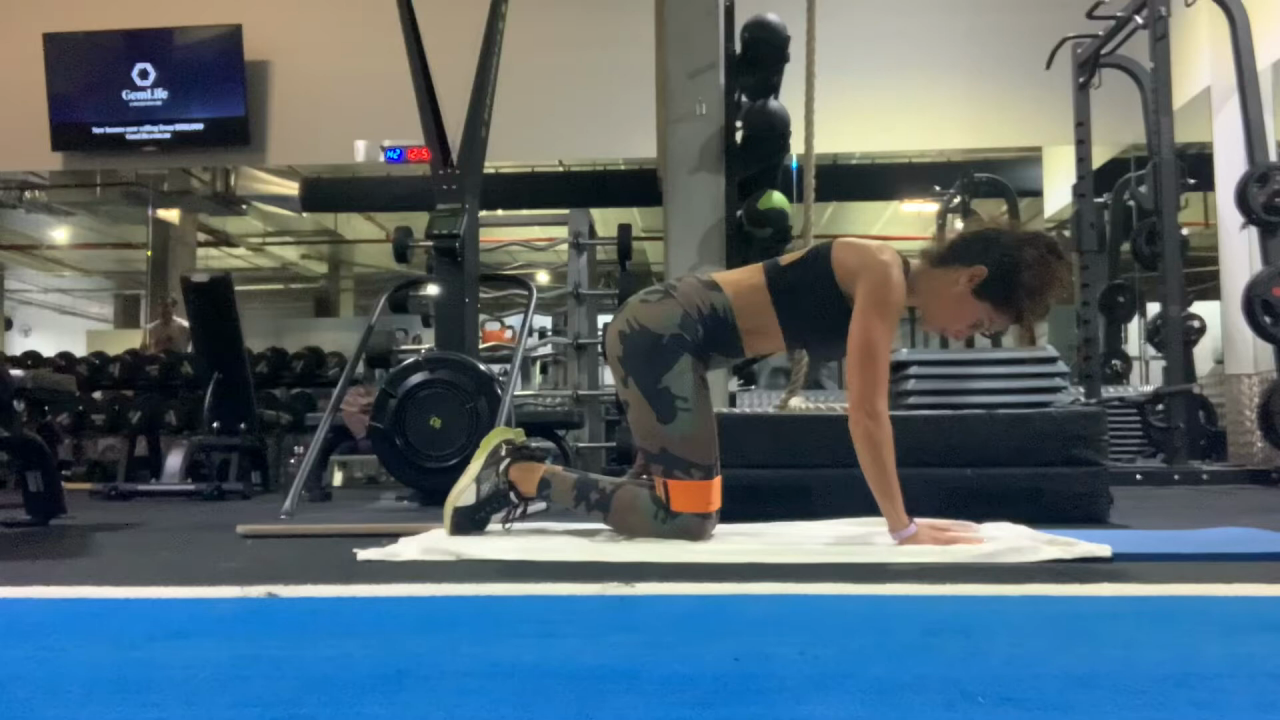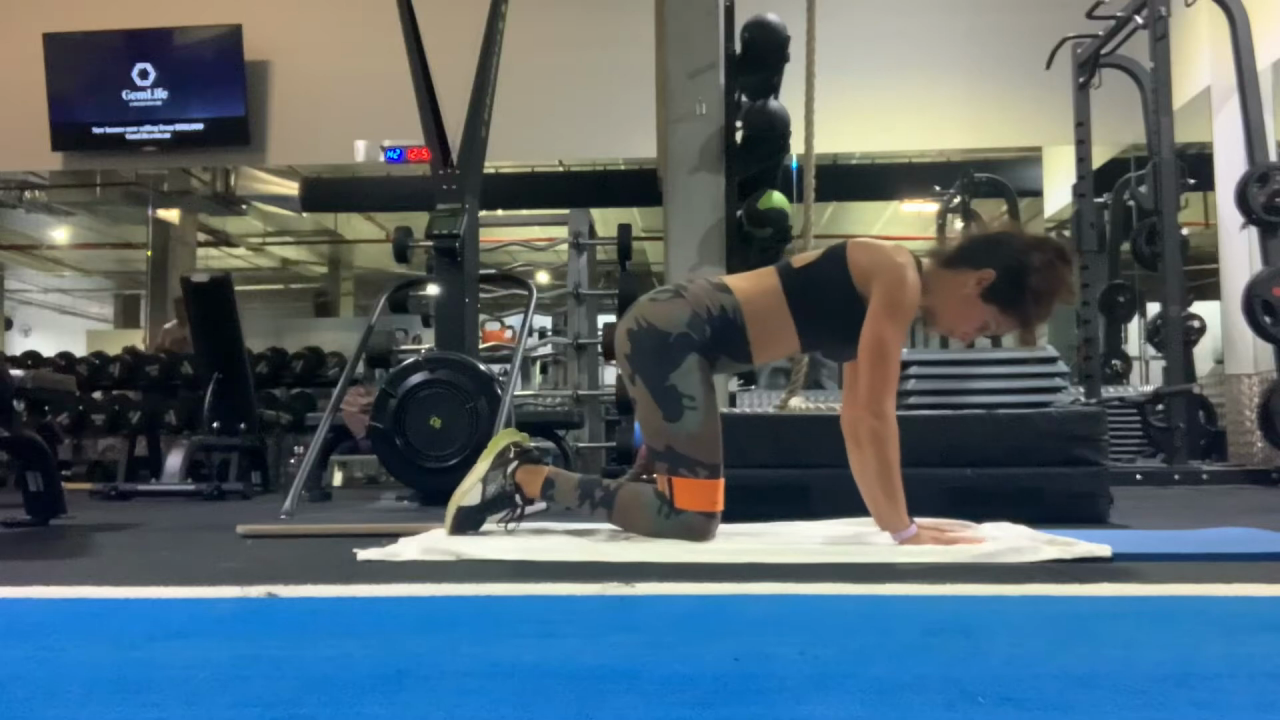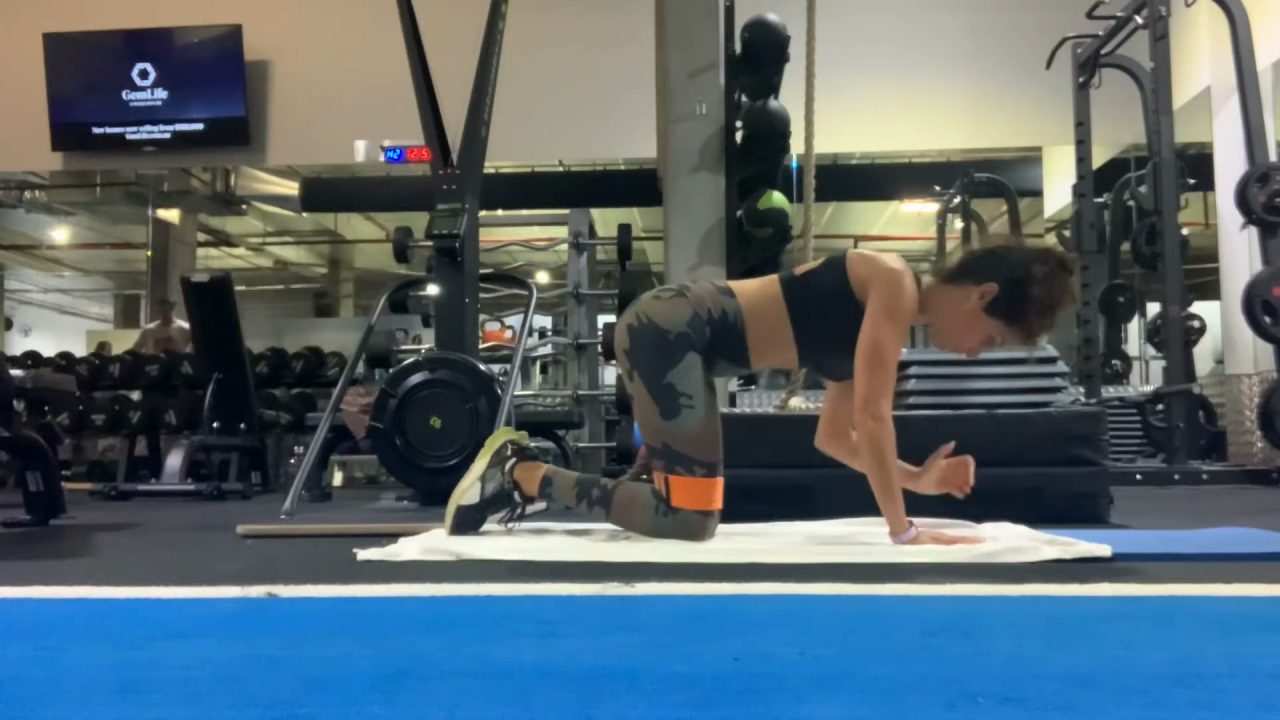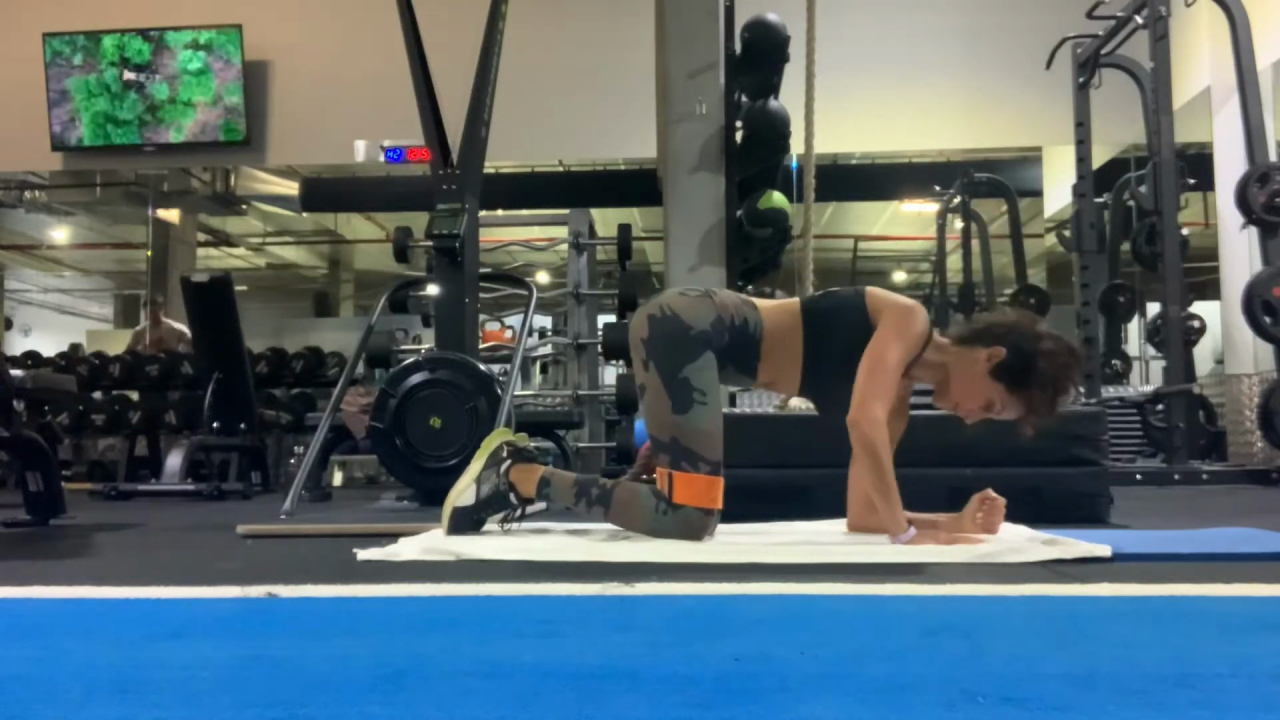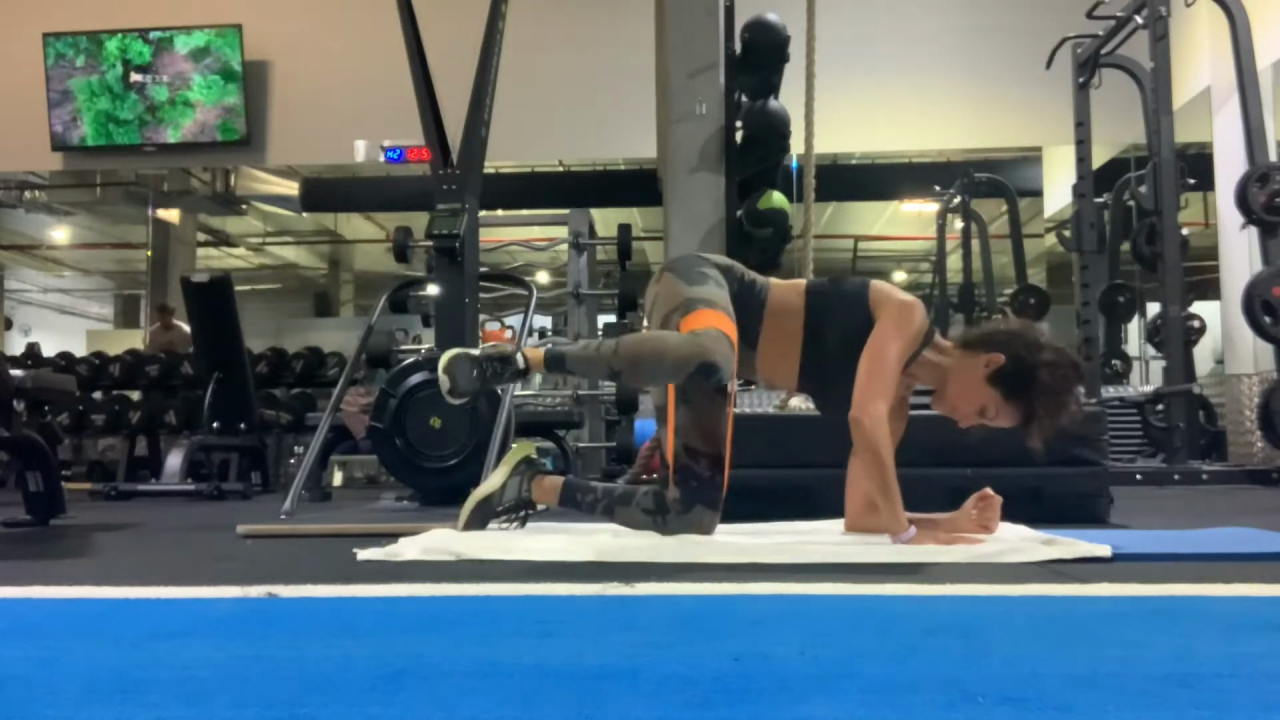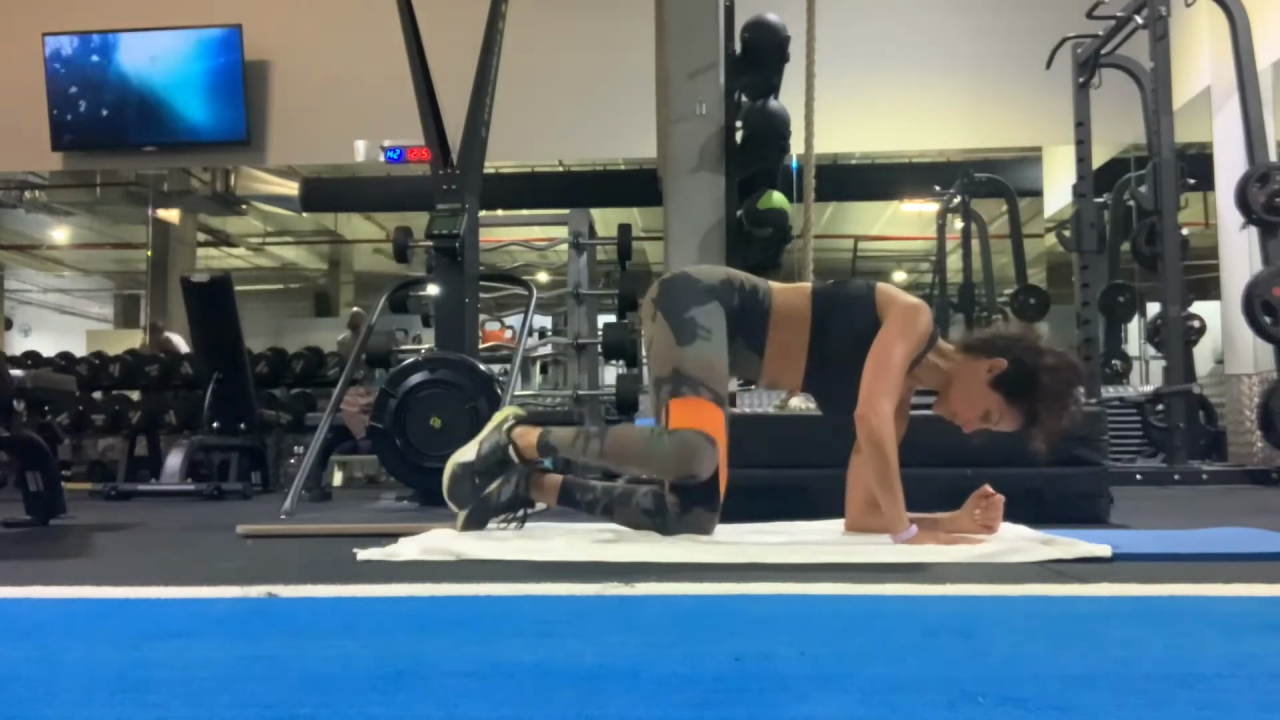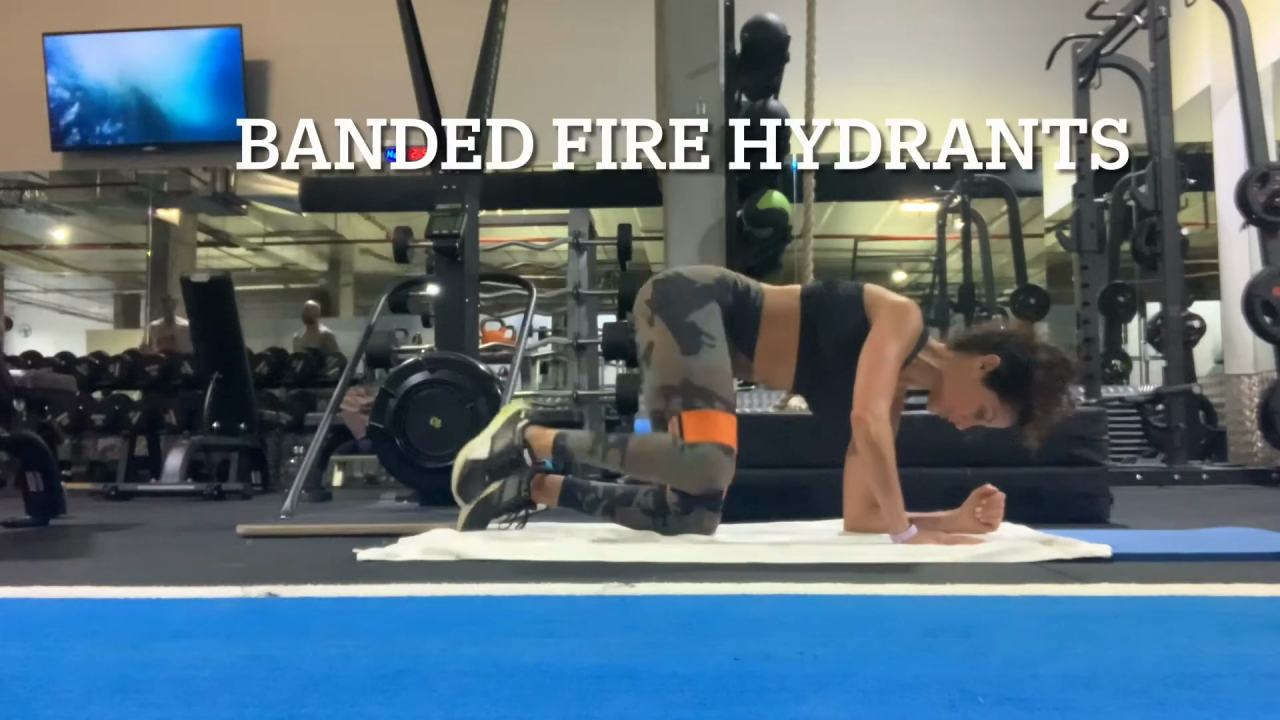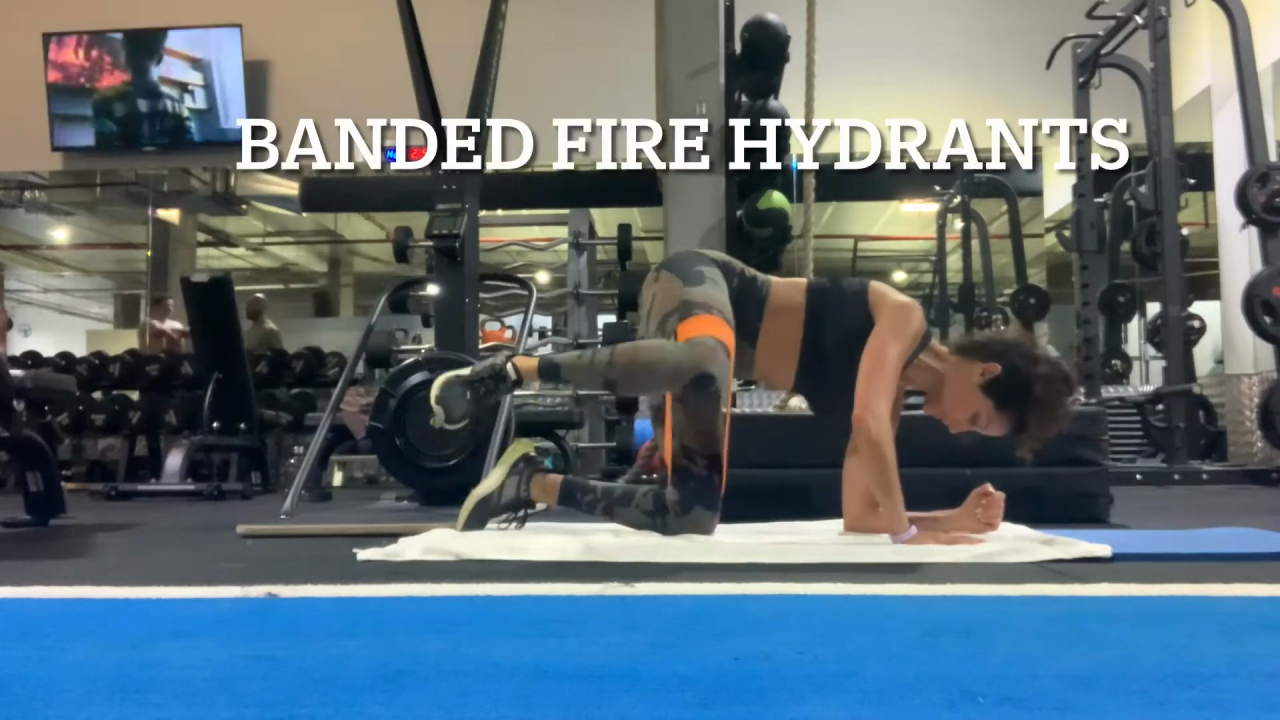
dt=0.7s
person 1, frame 1
left shoulder: (878, 290)
right shoulder: (885, 274)
left elbow: (862, 416)
right elbow: (869, 413)
left wrist: (899, 517)
right wrist: (903, 528)
left hip: (663, 335)
right hip: (659, 332)
left knee: (685, 505)
right knee: (686, 519)
left ankle: (520, 466)
right ankle: (512, 472)
person 1, frame 2
left shoulder: (876, 299)
right shoulder: (898, 276)
left elbow: (855, 422)
right elbow: (877, 414)
left wrist: (885, 518)
right wrist: (903, 528)
left hip: (676, 335)
right hip: (670, 330)
left knee: (684, 505)
right knee: (689, 520)
left ankle: (523, 471)
right ankle: (518, 475)
person 1, frame 3
left shoulder: (876, 323)
right shoulder: (894, 284)
left elbow: (832, 438)
right elbow: (871, 416)
left wrist: (916, 478)
right wrist: (902, 528)
left hip: (679, 339)
right hip: (668, 328)
left knee: (689, 513)
right knee: (687, 519)
left ankle: (523, 474)
right ankle: (518, 472)
person 1, frame 4
left shoulder: (900, 394)
right shoulder: (907, 320)
left elbow: (861, 515)
right elbow: (862, 422)
left wrist: (952, 523)
right wrist: (905, 531)
left hip: (695, 346)
right hip: (686, 326)
left knee: (690, 517)
right knee: (686, 520)
left ankle: (522, 472)
right ankle: (514, 474)
person 1, frame 5
left shoulder: (901, 392)
right shoulder: (906, 315)
left elbow: (858, 514)
right elbow: (865, 417)
left wrist: (949, 520)
right wrist: (904, 528)
left hip: (715, 341)
right hip: (699, 281)
left knee: (692, 515)
right knee: (706, 370)
left ankle: (530, 482)
right ankle: (517, 359)
person 1, frame 6
left shoulder: (901, 395)
right shoulder: (912, 318)
left elbow: (859, 515)
right elbow: (867, 416)
left wrist: (951, 522)
right wrist: (905, 529)
left hip: (715, 335)
right hip: (701, 299)
left knee: (691, 516)
right knee: (692, 454)
left ankle: (535, 481)
right ankle: (520, 440)
person 1, frame 7
left shoulder: (896, 393)
right shoulder: (902, 317)
left elbow: (858, 516)
right elbow: (864, 418)
left wrist: (951, 519)
right wrist: (905, 529)
left hip: (710, 339)
right hip: (690, 301)
left knee: (693, 517)
right knee: (707, 465)
left ankle: (541, 483)
right ankle: (531, 439)
person 1, frame 8
left shoulder: (895, 392)
right shoulder: (905, 317)
left elbow: (859, 516)
right elbow: (867, 418)
left wrist: (950, 519)
right wrist: (903, 528)
left hip: (702, 348)
right hip: (696, 277)
left knee: (692, 517)
right knee: (705, 372)
left ankle: (532, 483)
right ankle: (508, 370)
